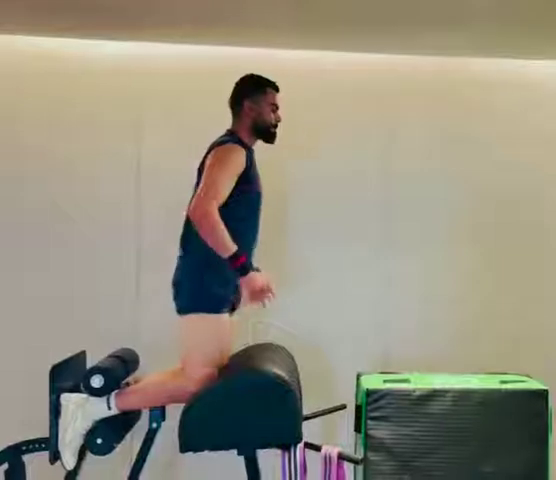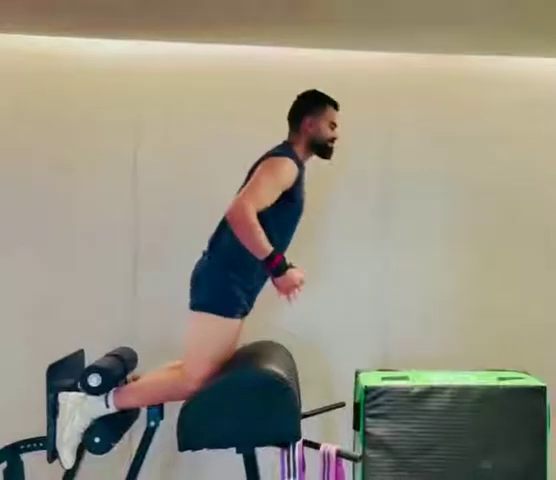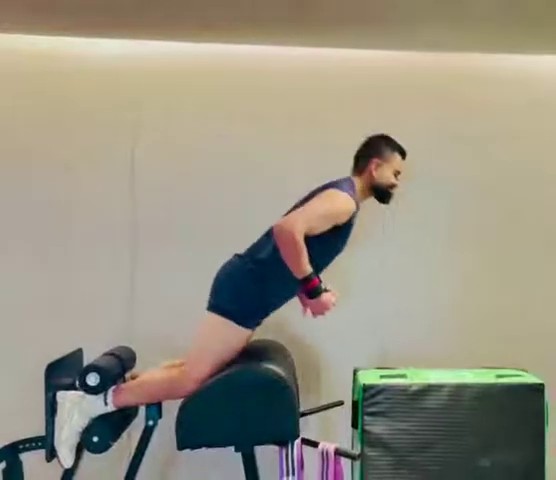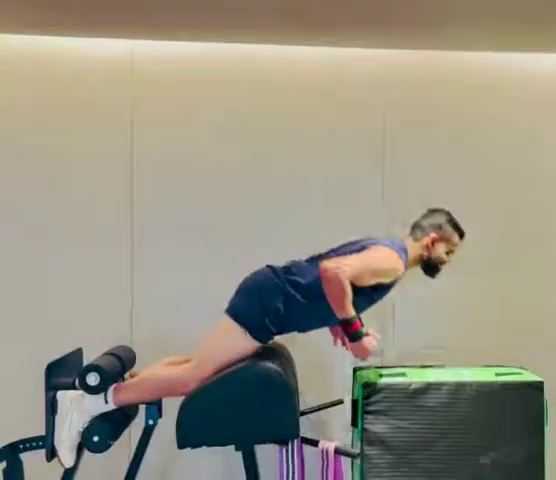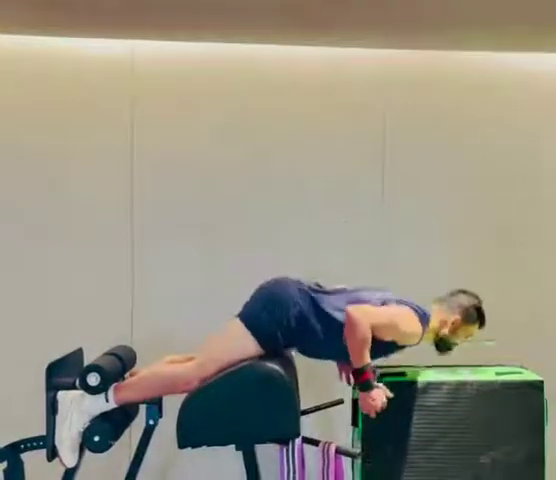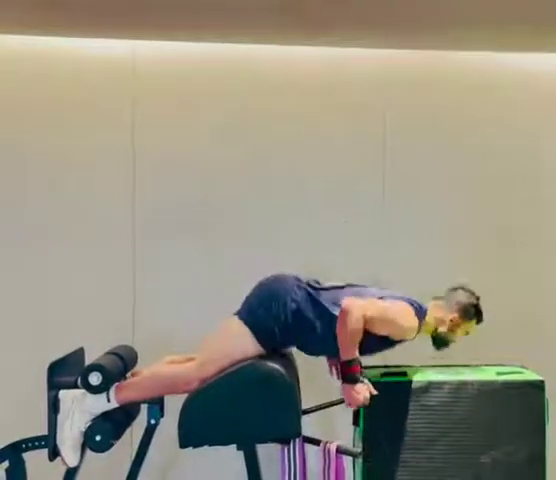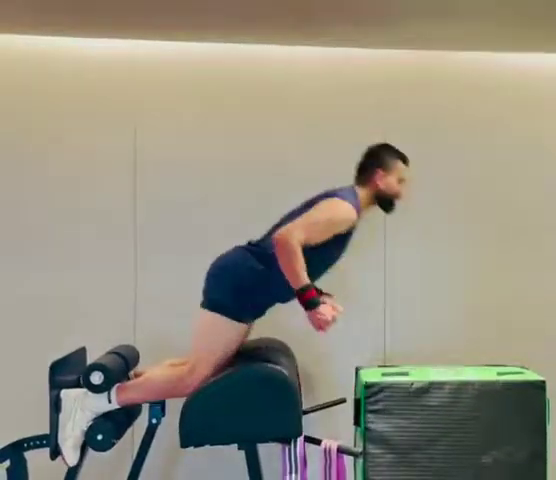
dt=0.4s
person 1, frame 1
left shoulder: (240, 154)
right shoulder: (231, 151)
right elbow: (202, 211)
left wrist: (243, 272)
right wrist: (245, 268)
left hip: (219, 282)
right hip: (206, 282)
left knee: (206, 375)
right knee: (199, 381)
left ankle: (113, 392)
right ankle: (95, 407)
person 1, frame 2
left shoulder: (288, 165)
right shoulder: (284, 164)
right elbow: (240, 213)
left wrist: (276, 270)
right wrist: (279, 266)
left hip: (234, 283)
right hip: (224, 282)
left knee: (204, 372)
right knee: (196, 379)
left ankle: (111, 388)
right ankle: (94, 405)
person 1, frame 3
left shoulder: (341, 195)
right shoulder: (344, 200)
right elbow: (287, 230)
left wrist: (305, 286)
right wrist: (313, 287)
left hip: (249, 287)
right hip: (247, 289)
left knee: (195, 369)
right knee: (193, 378)
left ankle: (113, 384)
right ankle: (92, 403)
person 1, frame 4
left shoulder: (385, 249)
right shoulder: (393, 260)
right elbow: (333, 272)
left wrist: (334, 318)
right wrist: (355, 330)
left hip: (270, 294)
right hip: (268, 302)
left knee: (197, 367)
right knee: (193, 377)
left ankle: (118, 381)
right ankle: (92, 402)
person 1, frame 5
left shoulder: (406, 310)
right shoulder: (412, 325)
right elbow: (357, 318)
left wrist: (343, 355)
right wrist: (365, 382)
left hip: (287, 299)
right hip: (281, 311)
left knee: (200, 364)
right knee: (195, 375)
left ankle: (111, 381)
right ankle: (92, 402)
person 1, frame 6
left shoulder: (405, 309)
right shoulder: (408, 321)
right elbow: (350, 310)
left wrist: (336, 354)
right wrist: (352, 376)
left hip: (287, 296)
right hip: (280, 306)
left knee: (200, 363)
right knee: (196, 375)
left ankle: (117, 379)
right ankle: (92, 402)
person 1, frame 7
left shoulder: (343, 204)
right shoulder: (345, 209)
right elbow: (286, 239)
left wrist: (313, 295)
right wrist: (311, 301)
left hip: (241, 281)
right hip: (238, 283)
left knee: (200, 367)
right knee: (193, 378)
left ankle: (115, 379)
right ankle: (95, 403)
